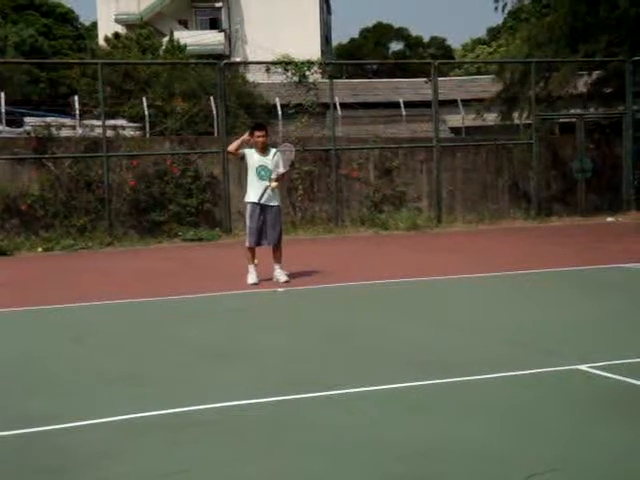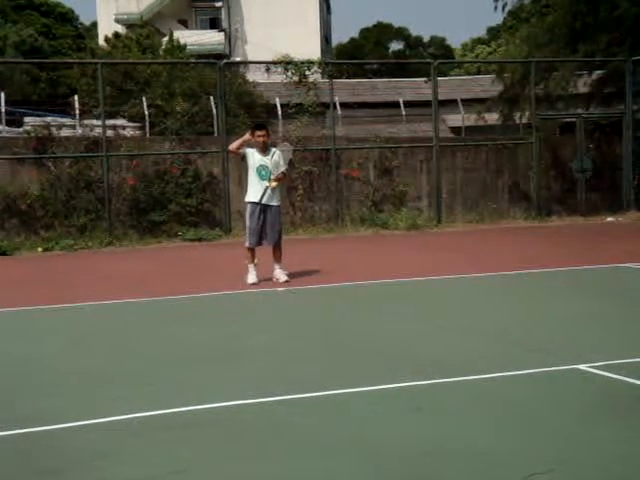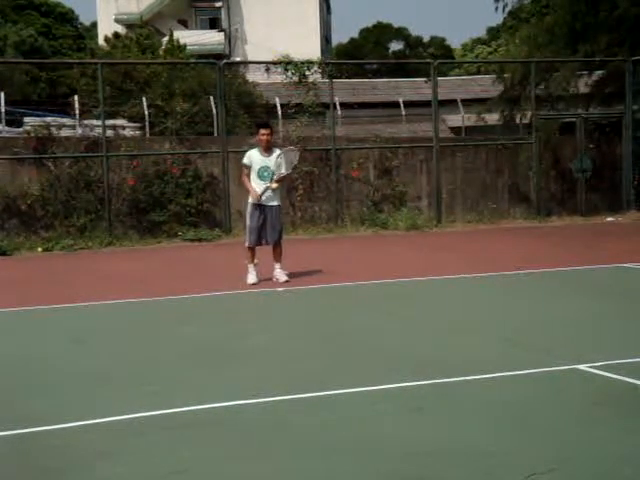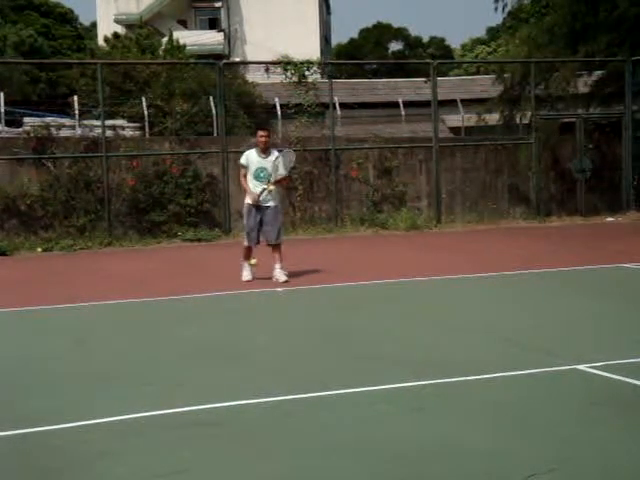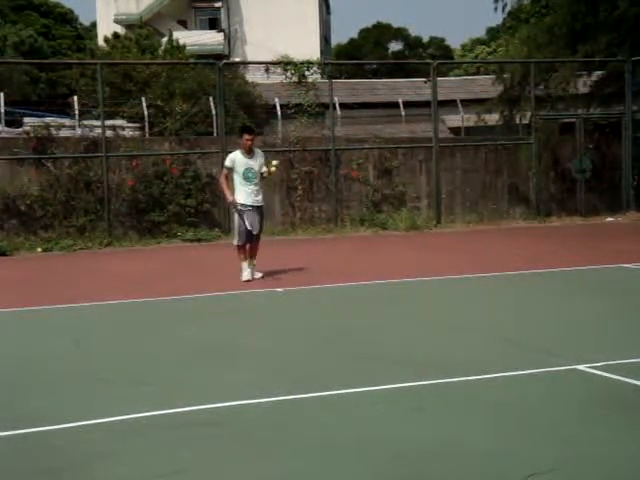
dt=0.7s
person 1, frame 1
left shoulder: (275, 154)
right shoulder: (248, 153)
left elbow: (281, 174)
right elbow: (230, 150)
left wrist: (278, 179)
right wrist: (244, 138)
left hip: (273, 201)
right hip: (254, 201)
left knee: (276, 238)
right knee: (251, 239)
left ankle: (278, 270)
right ankle: (252, 271)
person 1, frame 2
left shoulder: (276, 153)
right shoulder: (249, 152)
left elbow: (283, 174)
right elbow: (231, 148)
left wrist: (278, 178)
right wrist: (246, 137)
left hip: (273, 201)
right hip: (254, 201)
left knee: (276, 238)
right knee: (251, 238)
left ankle: (278, 270)
right ankle: (251, 271)
person 1, frame 3
left shoulder: (278, 154)
right shoulder: (250, 154)
right elbow: (245, 176)
left wrist: (279, 179)
right wrist: (251, 191)
left hip: (274, 202)
right hip: (256, 202)
left knee: (276, 238)
right knee: (252, 239)
left ankle: (277, 270)
right ankle: (251, 271)
person 1, frame 4
left shoulder: (276, 155)
right shoulder: (248, 155)
left elbow: (282, 177)
right elbow: (242, 177)
left wrist: (276, 181)
right wrist: (250, 192)
left hip: (271, 203)
right hip: (252, 202)
left knee: (275, 238)
right knee: (249, 239)
left ankle: (278, 270)
right ankle: (246, 267)
person 1, frame 5
left shoulder: (259, 155)
right shoulder: (233, 157)
left elbow: (263, 174)
right elbow: (223, 177)
left wrist: (267, 173)
right wrist: (228, 194)
left hip: (258, 202)
right hip: (241, 203)
left knee: (255, 237)
right knee: (241, 238)
left ankle: (252, 265)
right ankle: (245, 268)
